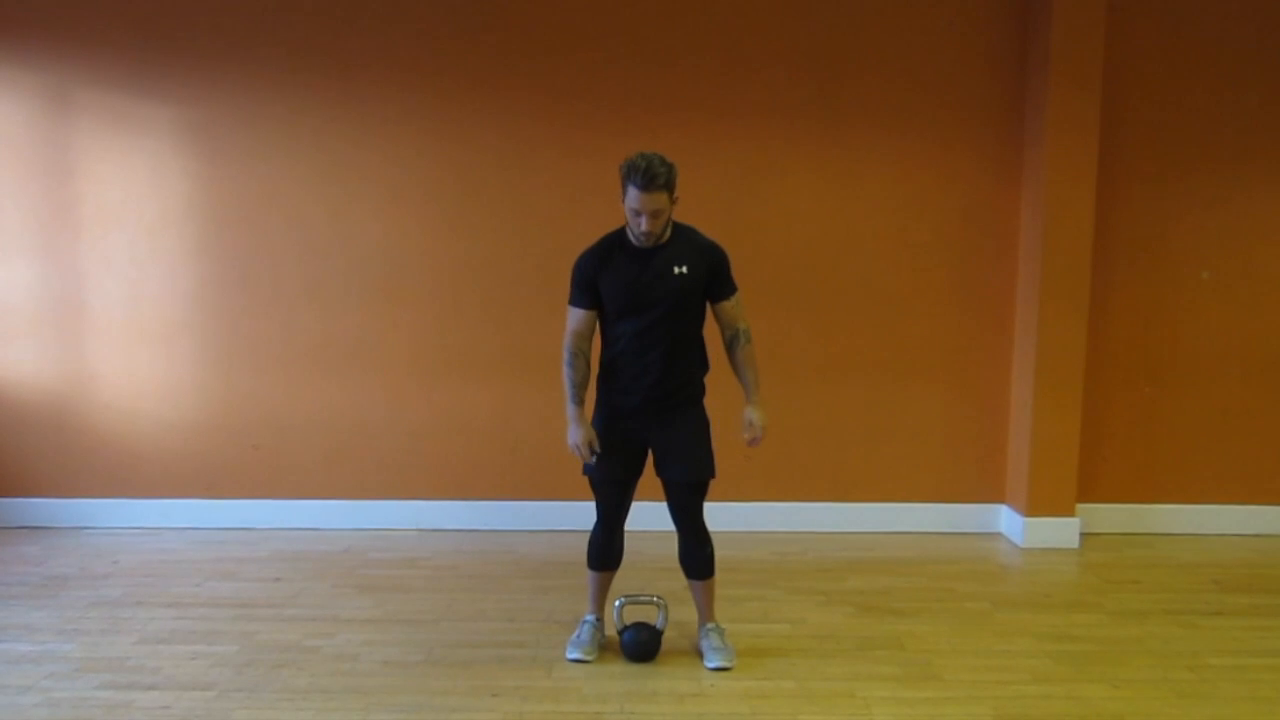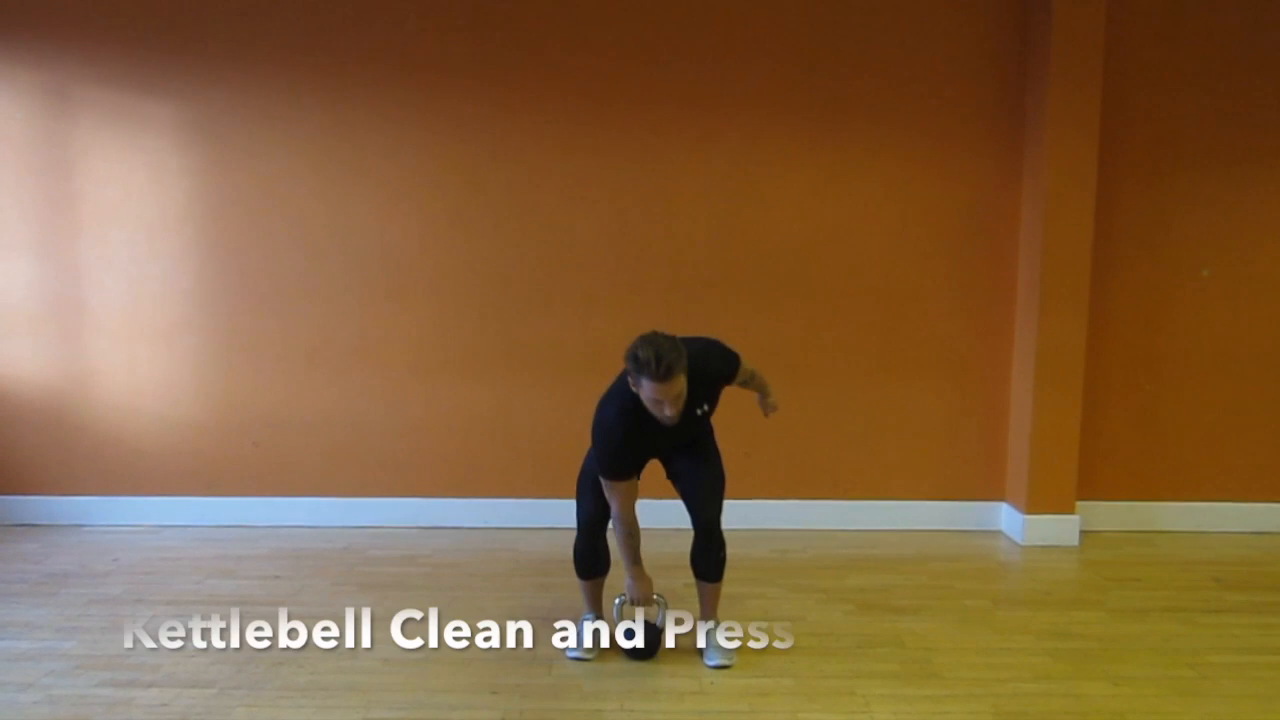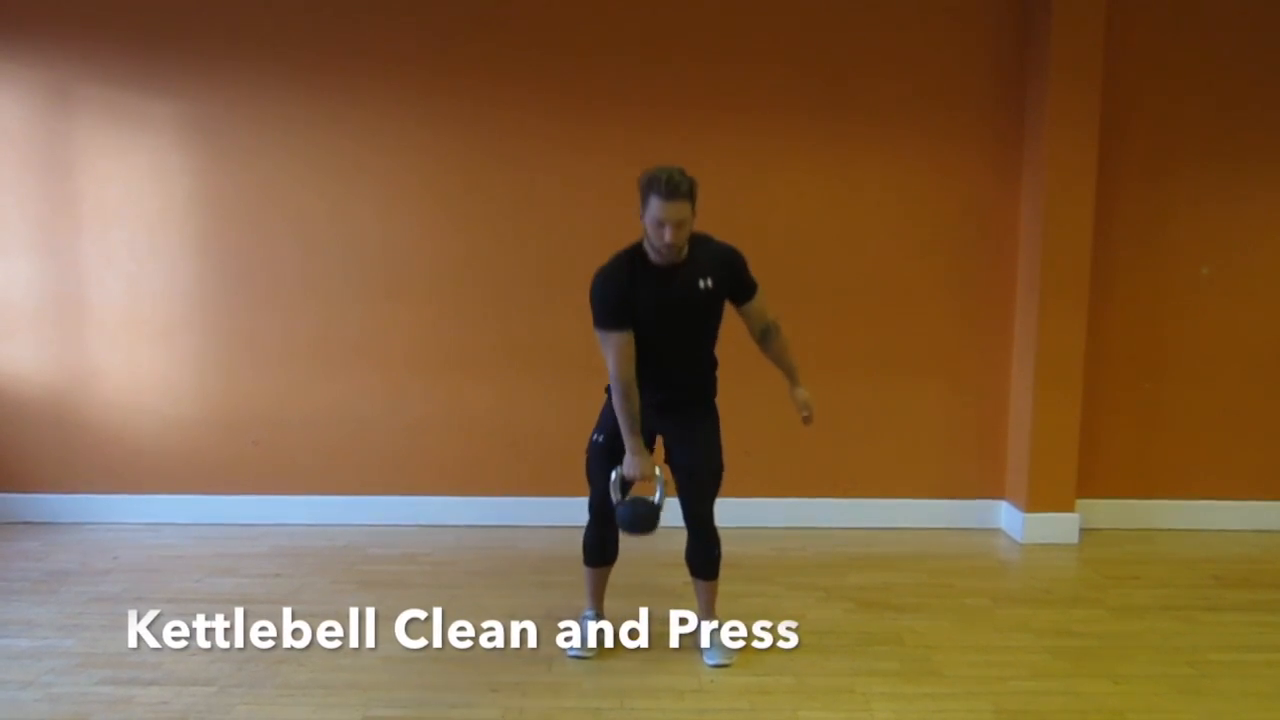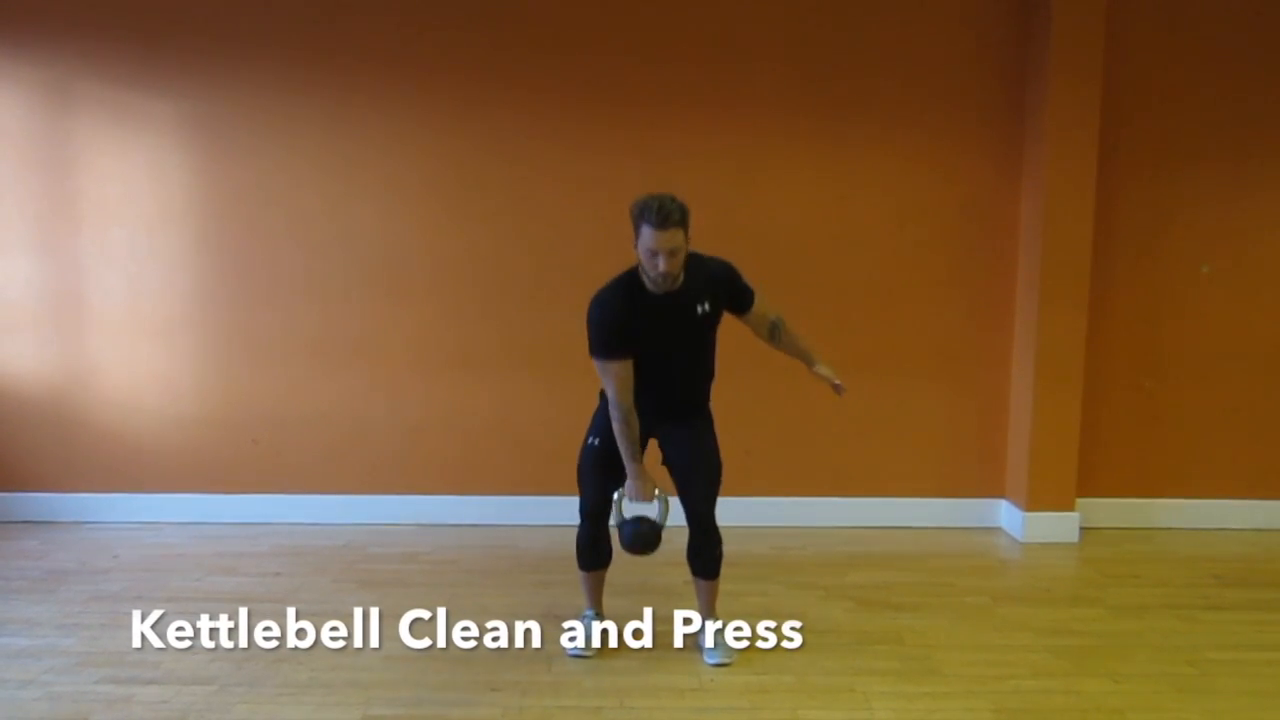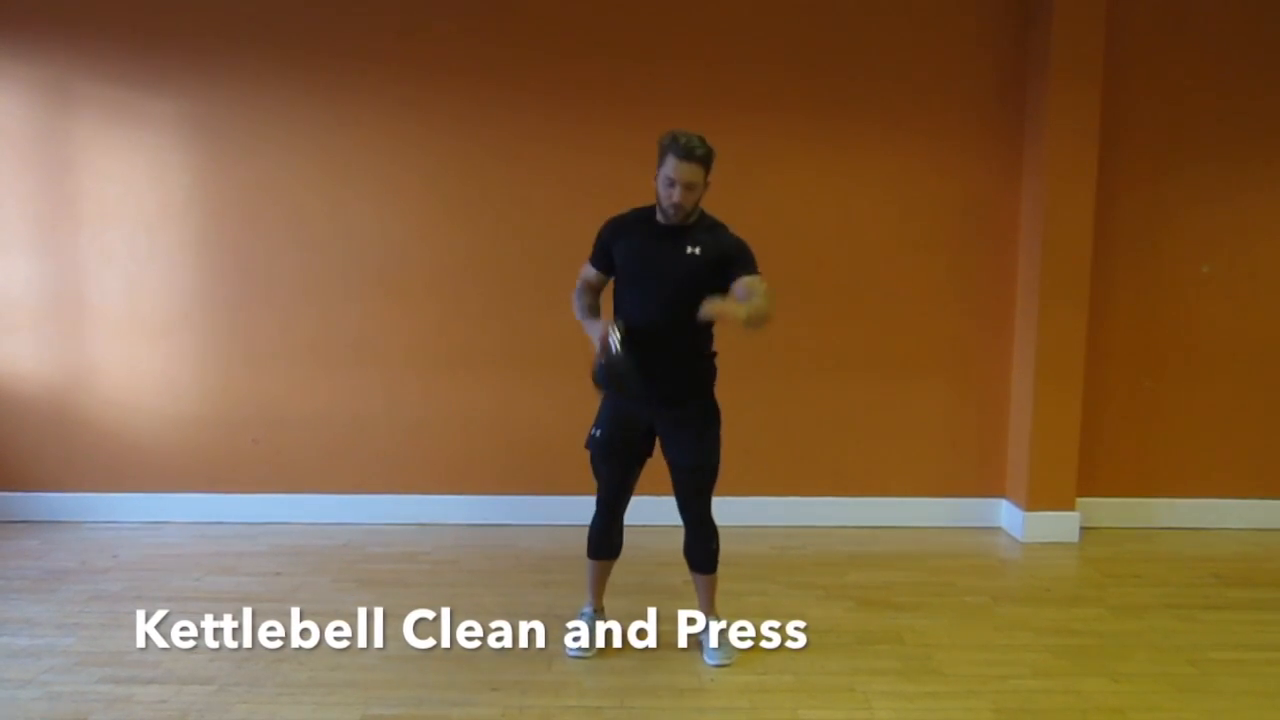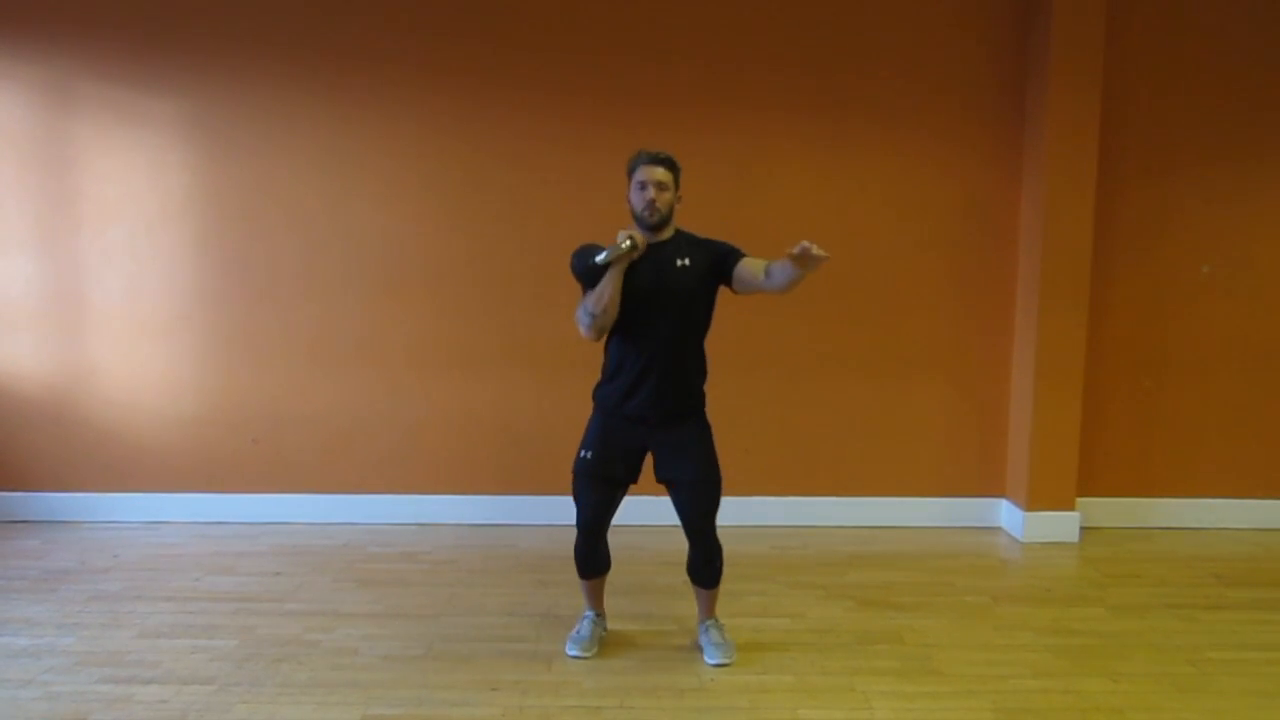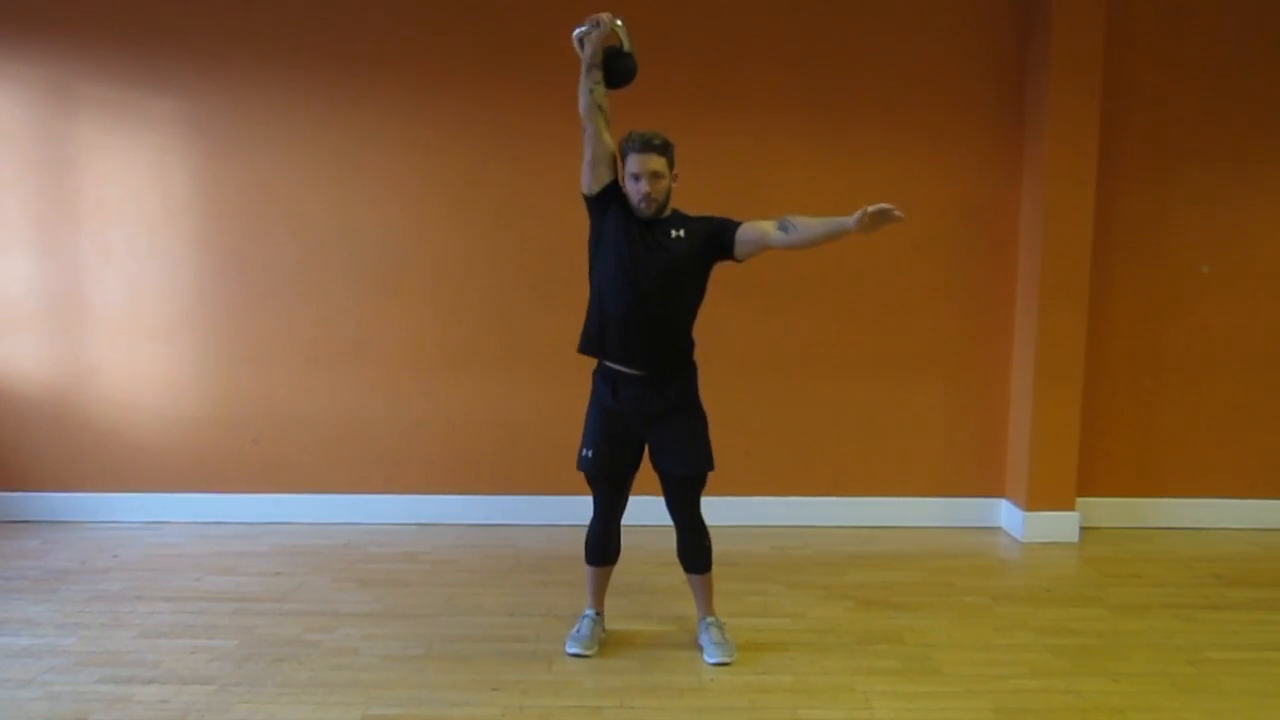
dt=0.7s
person 1, frame 1
left shoulder: (703, 254)
right shoulder: (597, 259)
left elbow: (735, 328)
right elbow: (576, 340)
left wrist: (752, 400)
right wrist: (576, 415)
left hip: (682, 413)
right hip: (617, 414)
left knee: (689, 520)
right knee: (609, 519)
left ankle: (709, 626)
right ankle: (593, 620)
person 1, frame 2
left shoulder: (709, 360)
right shoulder: (615, 420)
left elbow: (743, 372)
right elbow: (622, 510)
left wrist: (765, 393)
right wrist: (635, 574)
left hip: (691, 436)
right hip: (628, 439)
left knee: (707, 520)
right knee: (590, 519)
left ankle: (709, 625)
right ankle: (592, 619)
person 1, frame 3
left shoulder: (721, 261)
right shoulder: (613, 278)
left elbow: (762, 323)
right elbow: (620, 370)
left wrist: (794, 383)
right wrist: (634, 450)
left hip: (694, 408)
right hip: (632, 402)
left knee: (699, 517)
right knee: (603, 509)
left ankle: (709, 626)
right ankle: (593, 617)
person 1, frame 4
left shoulder: (715, 277)
right shoulder: (610, 306)
left elbow: (765, 321)
right elbow: (620, 399)
left wrist: (811, 362)
right wrist: (635, 472)
left hip: (688, 412)
right hip: (627, 405)
left knee: (701, 515)
right knee: (593, 509)
left ankle: (709, 625)
right ankle: (592, 616)
person 1, frame 5
left shoulder: (723, 244)
right shoulder: (621, 230)
left elbow: (762, 308)
right elbow: (585, 289)
left wrist: (737, 308)
right wrist: (593, 326)
left hip: (691, 402)
right hip: (627, 394)
left knee: (696, 511)
right knee: (609, 506)
left ankle: (709, 622)
right ankle: (593, 613)
person 1, frame 6
left shoulder: (706, 254)
right shoulder: (607, 261)
left elbow: (766, 277)
right elbow: (590, 328)
left wrist: (797, 265)
right wrist: (620, 265)
left hip: (683, 416)
right hip: (617, 413)
left knee: (701, 528)
right knee: (590, 524)
left ankle: (709, 622)
right ankle: (593, 616)
person 1, frame 7
left shoulder: (702, 233)
right shoulder: (607, 215)
left elbow: (775, 233)
right elbow: (594, 128)
left wrist: (851, 223)
right wrist: (592, 56)
left hip: (674, 396)
right hip: (613, 392)
left knee: (686, 514)
right knee: (606, 512)
left ankle: (709, 621)
right ankle: (593, 616)
